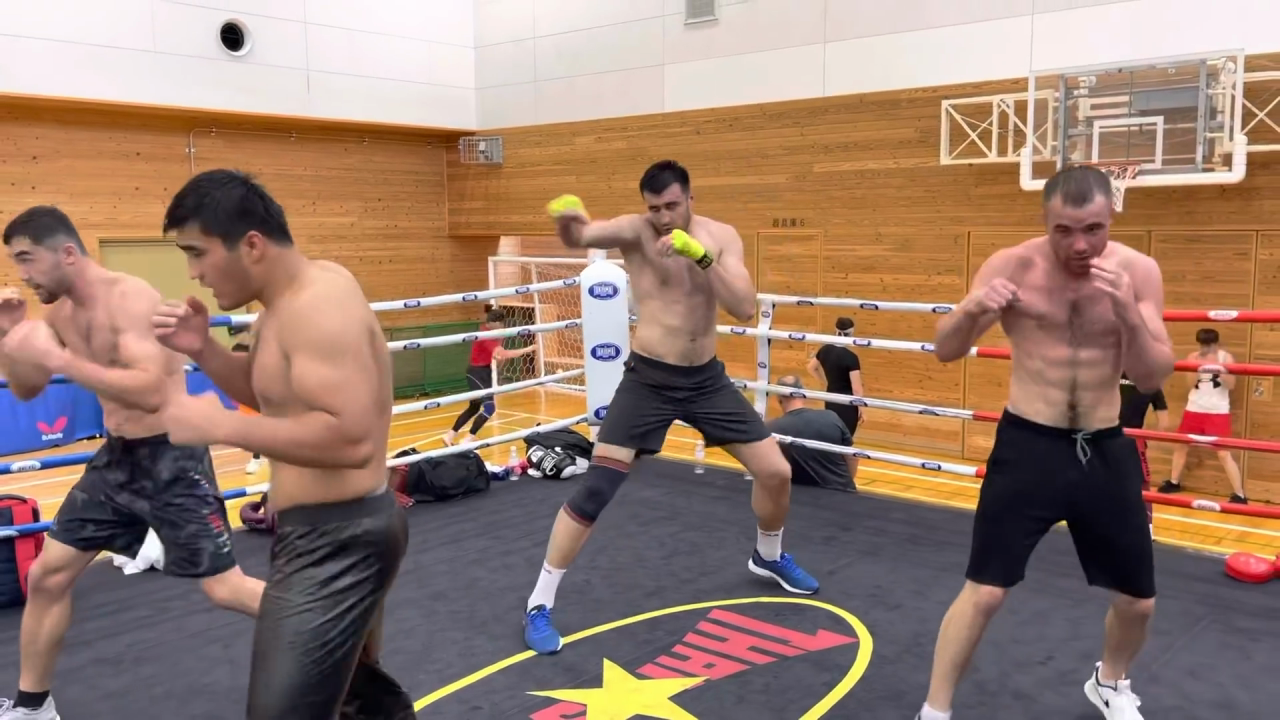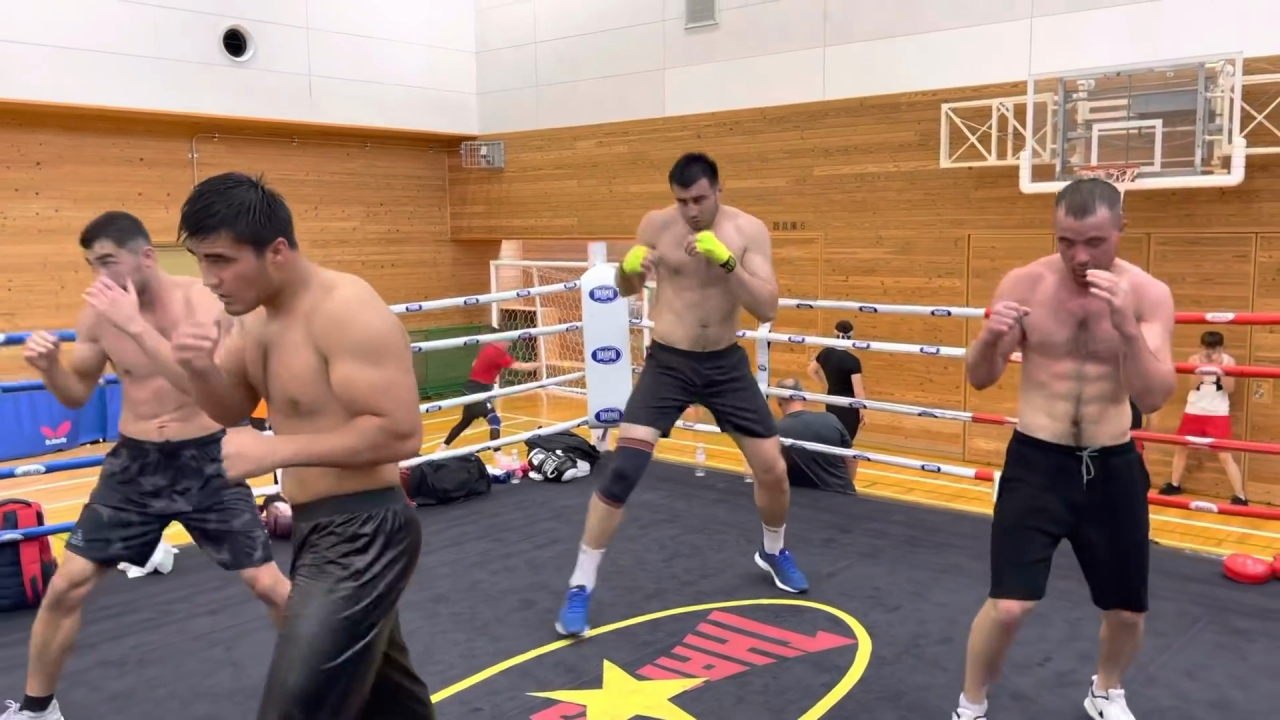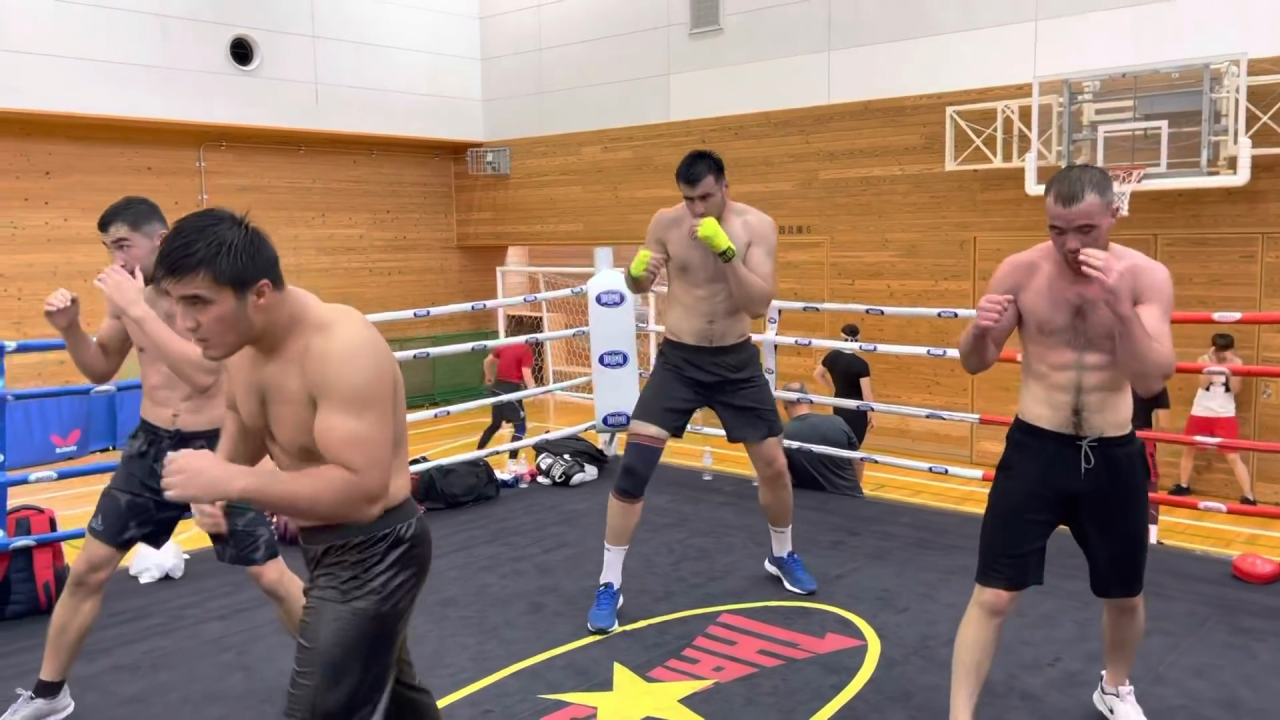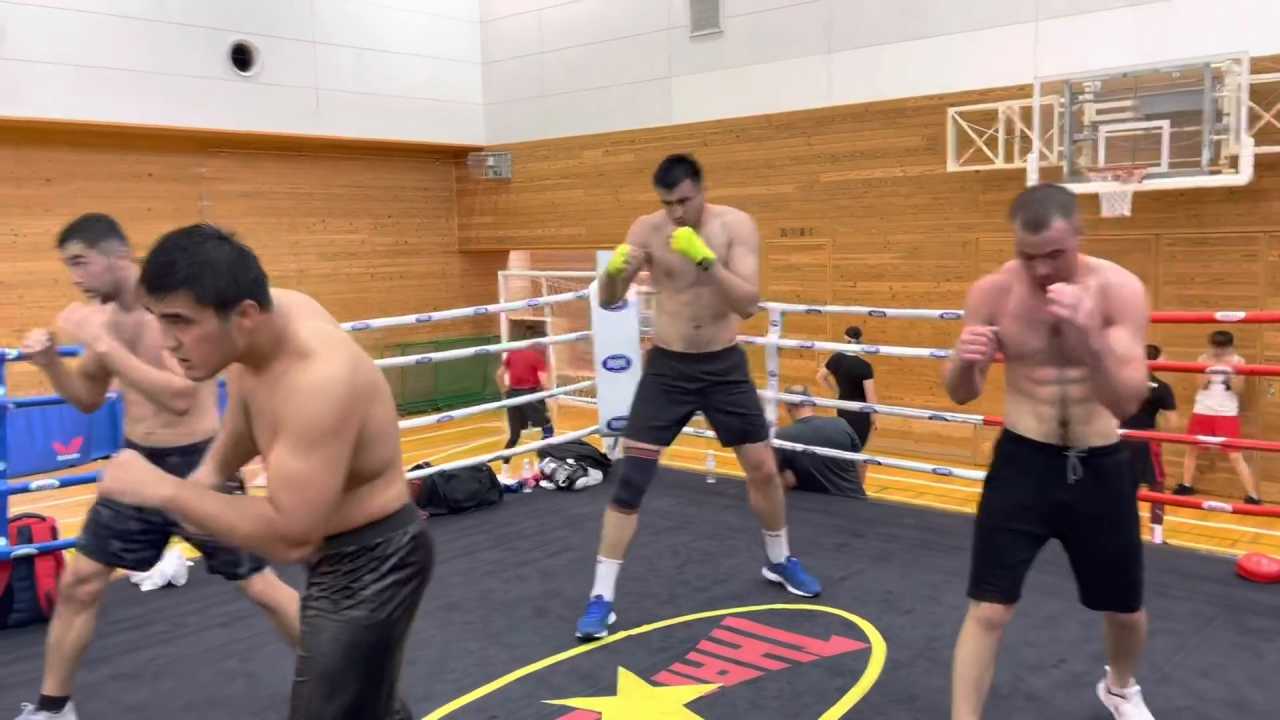
dt=0.2s
person 1, frame 1
left shoulder: (1139, 271)
right shoulder: (1013, 265)
left elbow: (1155, 378)
right elbow: (945, 350)
left wrist: (1127, 314)
right wrist: (975, 309)
left hip: (1104, 449)
right hip: (1027, 445)
left knee: (1138, 599)
right knee: (985, 593)
person 1, frame 2
left shoulder: (1148, 293)
right shoulder: (1023, 283)
left elbow: (1154, 397)
right elbow: (979, 378)
left wrist: (1126, 326)
right wrist: (991, 335)
left hip: (1112, 467)
right hip: (1035, 462)
left knee: (1128, 611)
right knee: (1008, 608)
person 1, frame 3
left shoulder: (1146, 276)
right shoulder: (1020, 270)
left elbow: (1152, 379)
right elbow: (974, 363)
left wrist: (1120, 305)
right wrist: (980, 330)
left hip: (1113, 457)
right hip: (1034, 450)
left knee: (1124, 596)
right knee: (994, 596)
person 1, frame 4
left shoulder: (1120, 288)
right shoulder: (992, 291)
left elbow: (1127, 402)
right elbow: (961, 394)
left wrist: (1091, 336)
right wrist: (963, 361)
left hip: (1100, 467)
right hip: (1022, 463)
left knee: (1125, 611)
right knee: (989, 611)
person 2, frame 1
left shoulder: (318, 305)
right shoulder: (317, 284)
left elbow: (352, 440)
right elbow: (275, 395)
left wrist: (219, 426)
right wrist: (204, 350)
left hip: (332, 542)
right hip: (364, 525)
person 2, frame 2
left shoulder: (345, 308)
right shoulder: (262, 311)
left elbow: (399, 433)
right elbow: (229, 406)
left wrist: (276, 451)
right wrist: (201, 367)
left hip: (359, 534)
right hip: (331, 530)
person 2, frame 3
left shoulder: (342, 347)
right shoulder: (246, 335)
left elbow: (361, 491)
right elbow: (244, 420)
left wrist: (232, 482)
right wrist: (221, 467)
left hip: (371, 550)
right hip: (335, 543)
person 2, frame 4
left shoulder: (319, 378)
right shoulder: (270, 312)
left elbow: (292, 536)
right elbow: (248, 416)
left wrist: (165, 490)
right wrist: (207, 473)
left hip: (371, 561)
right hip: (345, 551)
person 3, frame 1
left shoulder: (129, 296)
right shoulder: (65, 308)
left elbow: (151, 394)
left wrist: (56, 356)
left hip: (171, 459)
right hip: (117, 458)
left knee: (226, 590)
right knee: (46, 575)
person 3, frame 2
left shoulder: (199, 300)
right shoulder: (99, 313)
right elbow: (76, 395)
left wrist: (134, 326)
right wrist: (47, 363)
left hip: (205, 461)
right hip: (134, 463)
left knee: (265, 581)
right knee: (65, 587)
person 3, frame 3
right shoulder: (128, 293)
left elbow: (206, 374)
right elbow: (101, 369)
left wrist: (138, 311)
right wrist: (68, 329)
left hip: (214, 448)
right hip: (151, 446)
left knee: (271, 576)
right knee: (88, 570)
person 3, frame 4
right shoulder: (103, 316)
left elbow: (180, 397)
right elbow: (88, 400)
left wrist: (104, 344)
right wrist: (50, 360)
left hip: (198, 464)
right hip: (138, 463)
left knee: (262, 588)
right knee: (77, 584)
person 4, frame 1
left shoulder: (722, 236)
right shoulder: (634, 230)
left elbow: (745, 308)
right elbow: (577, 236)
left wrist: (700, 256)
right wrist: (566, 211)
left hip: (706, 378)
right hip: (649, 377)
left knee: (777, 473)
right knee: (595, 487)
left ankle: (770, 557)
right ankle: (539, 605)
person 4, frame 2
left shoulder: (749, 230)
right shoulder: (656, 224)
left elbow: (767, 309)
right elbow: (626, 288)
left wrist: (725, 260)
right wrist: (630, 268)
left hip: (726, 364)
right hip: (667, 363)
left knee: (773, 470)
right knee: (623, 468)
left ankle: (773, 553)
right ankle: (580, 586)
person 4, frame 3
left shoulder: (757, 225)
right shoulder: (665, 222)
left elbow: (759, 305)
right elbow: (637, 286)
left wrist: (724, 249)
right wrist: (637, 271)
left hip: (737, 362)
right hip: (677, 361)
left knee: (774, 467)
right knee: (633, 466)
left ankle: (781, 556)
right ankle: (610, 585)
person 4, frame 4
left shoulder: (738, 225)
right shoulder: (646, 229)
left elbow: (748, 304)
right elbow: (608, 299)
left wrist: (704, 258)
right wrist: (614, 268)
left hip: (724, 365)
right hip: (666, 367)
left knee: (763, 469)
right knee: (631, 478)
left ankle: (780, 561)
right ankle: (602, 598)
